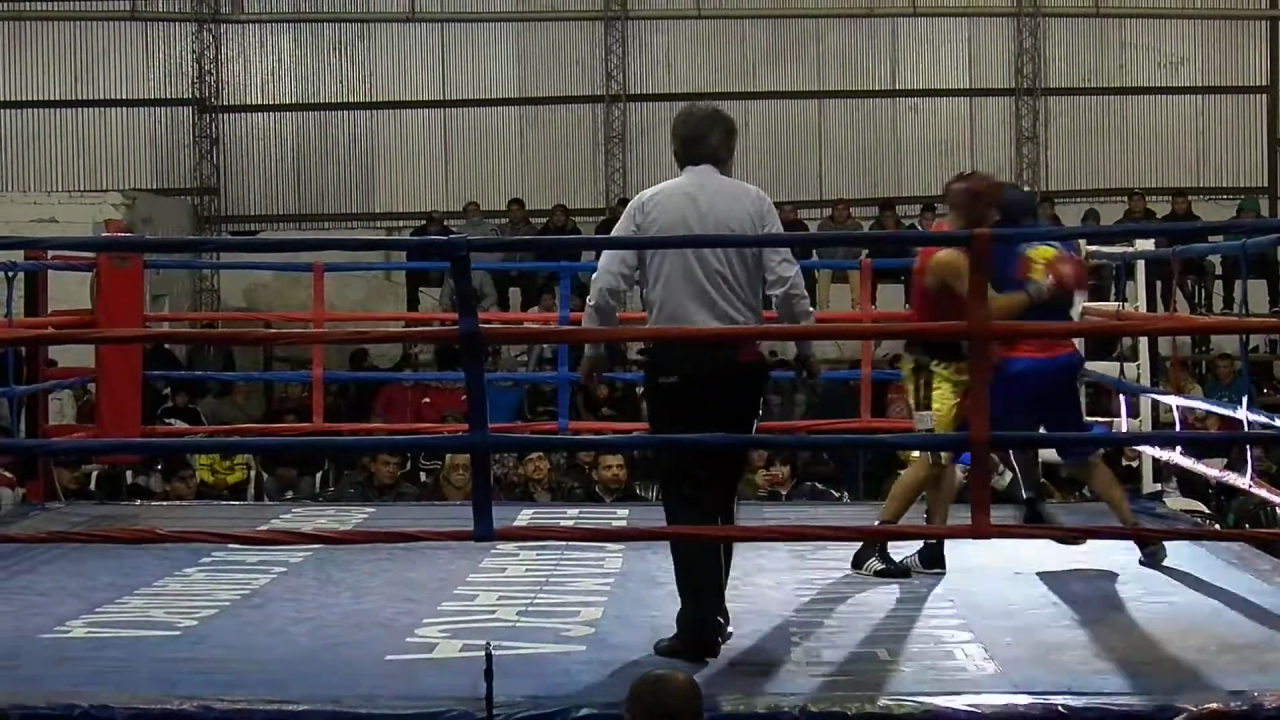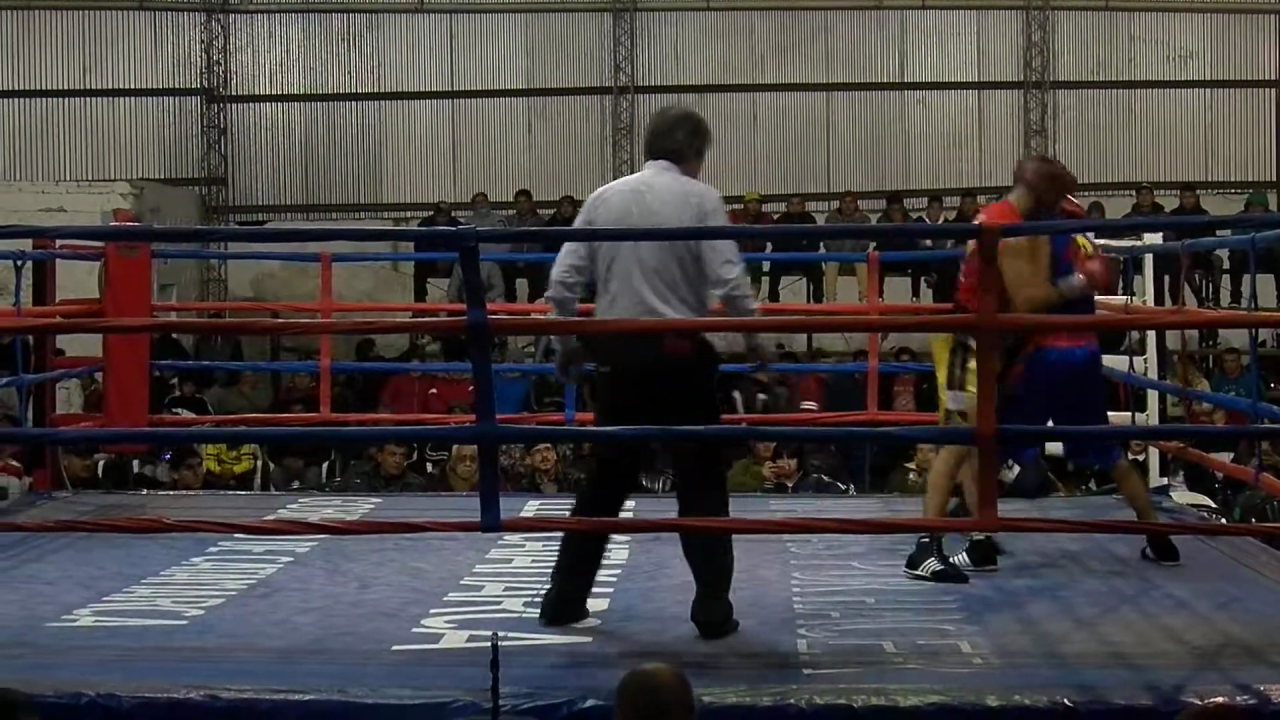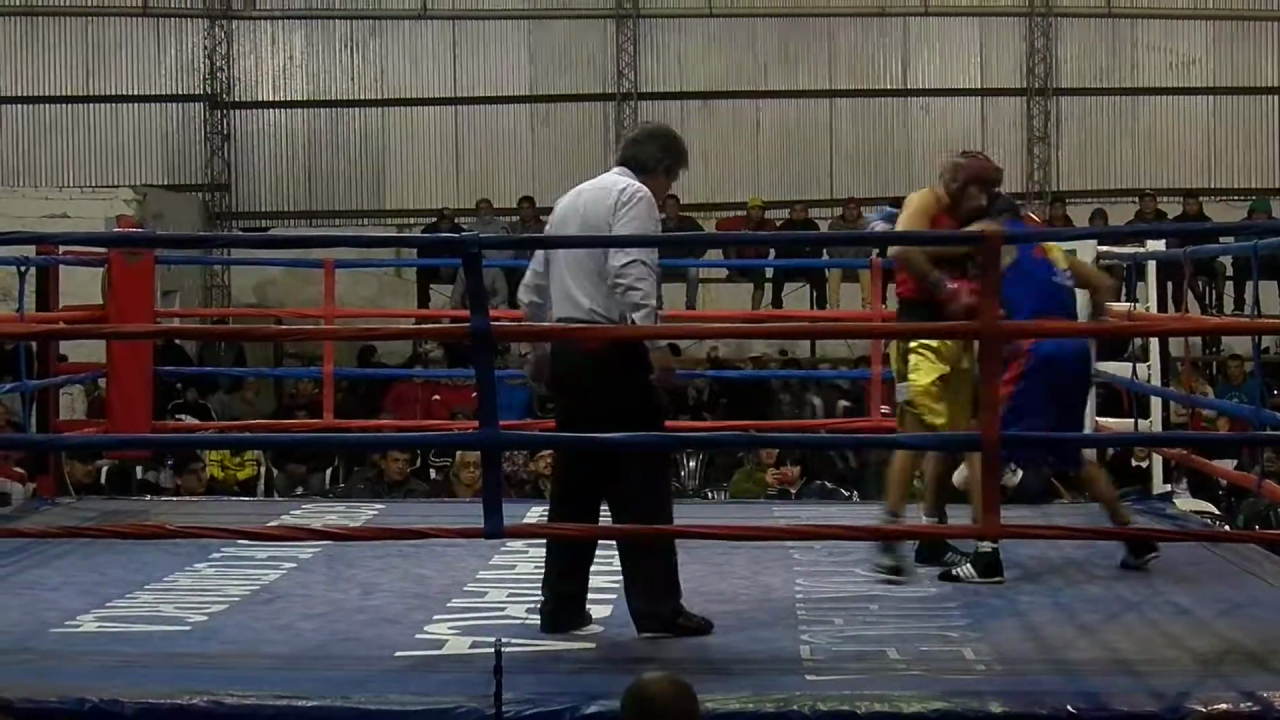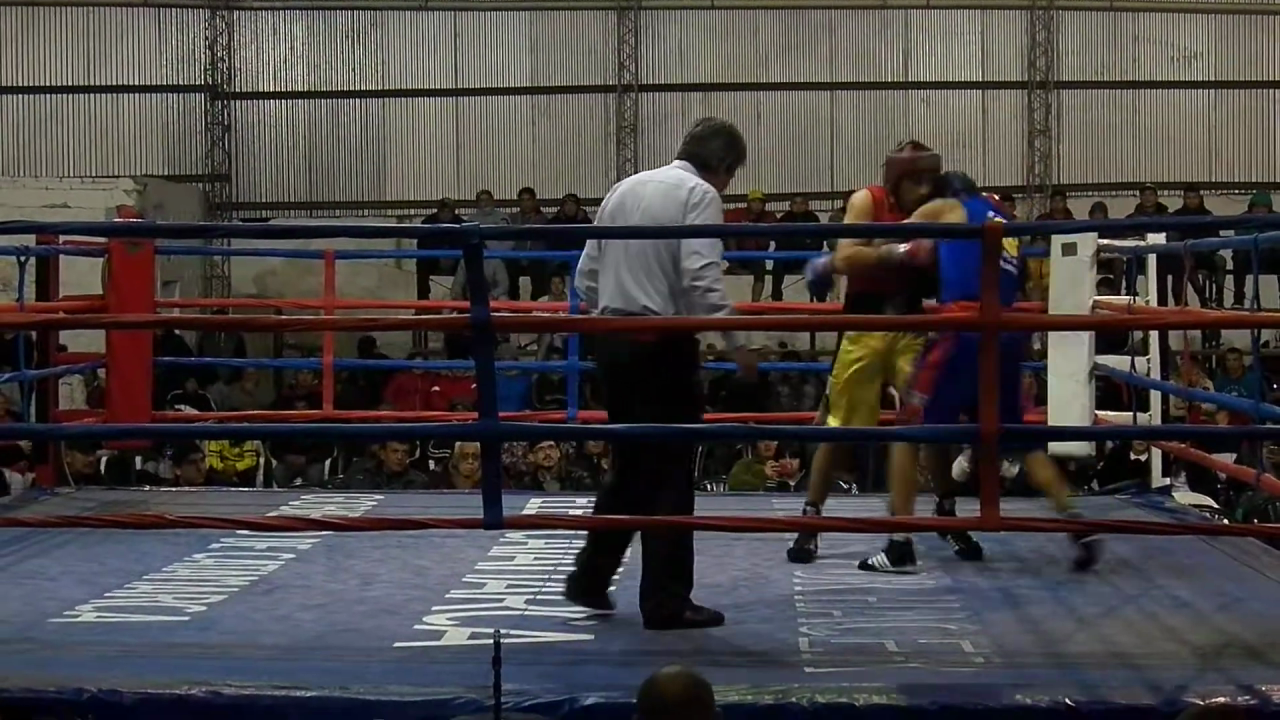
dt=0.5s
person 1, frame 1
left shoulder: (648, 204)
right shoulder: (753, 202)
left elbow: (607, 286)
right elbow: (787, 284)
left wrist: (595, 347)
right wrist: (805, 345)
left hip: (675, 362)
right hip: (738, 360)
left knee: (687, 496)
right knee: (720, 490)
left ankle: (698, 627)
right ankle: (709, 615)
person 1, frame 2
left shoulder: (603, 198)
right shoulder: (700, 198)
left elbow: (563, 282)
right elbow: (728, 281)
left wrist: (567, 343)
right wrist: (753, 338)
left hip: (620, 354)
right hip: (680, 354)
left knee: (605, 481)
right knee: (702, 485)
left ankle: (564, 598)
right ankle: (713, 608)
person 1, frame 3
left shoulder: (571, 198)
right shoulder: (634, 195)
left elbow: (533, 289)
right elbow: (628, 274)
left wrist: (540, 349)
right wrist: (653, 342)
left hip: (568, 350)
right hip: (611, 350)
left knee: (576, 482)
right knee: (639, 483)
left ankle: (561, 605)
right ankle: (657, 608)
person 1, frame 4
left shoulder: (624, 188)
right shoulder: (698, 194)
left elbow: (586, 272)
right elbow: (702, 277)
right wrist: (735, 342)
left hip: (613, 339)
right hip: (660, 344)
left knee: (629, 467)
right knee: (667, 474)
left ankle: (591, 578)
right ankle: (665, 601)
person 2, frame 1
left shoulder: (958, 243)
right shoulder: (947, 256)
right elbow: (993, 308)
right wrist: (1046, 286)
left hip: (957, 360)
right hip: (934, 365)
left knee: (946, 455)
right knee: (931, 461)
left ankle: (934, 545)
right ankle: (870, 548)
person 2, frame 2
left shoulder: (995, 214)
right shoulder: (1012, 233)
right elbow: (1027, 300)
right wrist: (1078, 283)
left hip: (974, 333)
right hip: (969, 339)
right knee: (959, 444)
right ankle: (925, 548)
person 2, frame 3
left shoulder: (967, 223)
right shoulder: (926, 200)
right elbow: (903, 249)
right wrist: (946, 287)
left hip: (956, 333)
right hip: (921, 332)
left knee: (944, 435)
right knee: (915, 430)
left ankle: (932, 535)
right ankle: (890, 536)
person 2, frame 4
right shoulder: (867, 201)
left hip: (910, 326)
right hip: (865, 326)
right knee: (838, 428)
left ankle: (946, 517)
right ankle: (810, 522)
person 3, frame 1
left shoulder: (995, 248)
right shoulder: (1065, 246)
left hip: (1016, 364)
right hip: (1062, 361)
right knee: (1083, 455)
right ankle: (1140, 537)
person 3, frame 2
right shoulder: (1077, 237)
left hip: (1048, 354)
right hip: (1083, 352)
right knee: (1106, 454)
left ankle: (980, 544)
right ankle: (1160, 542)
person 3, frame 3
right shoulder: (1046, 241)
right elbow: (1104, 286)
left hip: (1038, 350)
right hip: (1075, 350)
right knee: (1068, 455)
left ankle: (986, 558)
right ankle: (1138, 540)
person 3, frame 4
left shoulder: (946, 208)
right shoulder: (999, 222)
left elbow: (886, 250)
left wrist: (833, 262)
left hip: (964, 333)
right hip: (1004, 336)
left ankle: (900, 547)
right ankle: (1077, 528)
